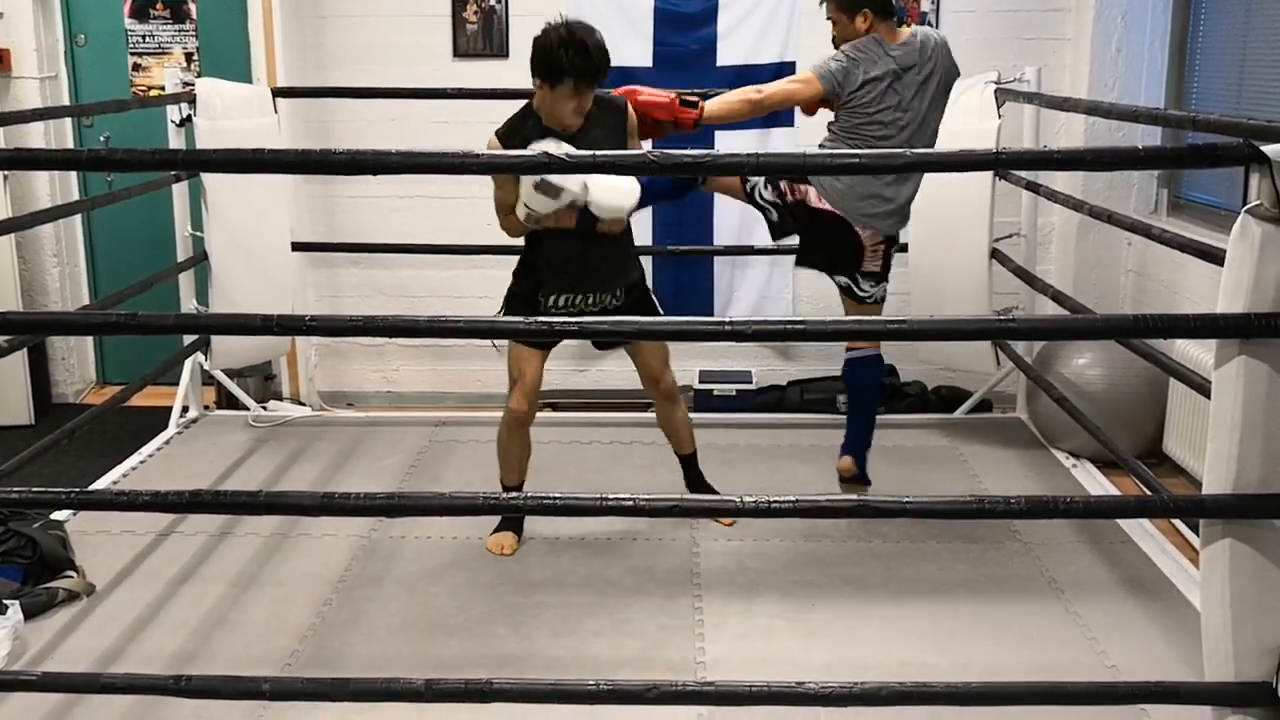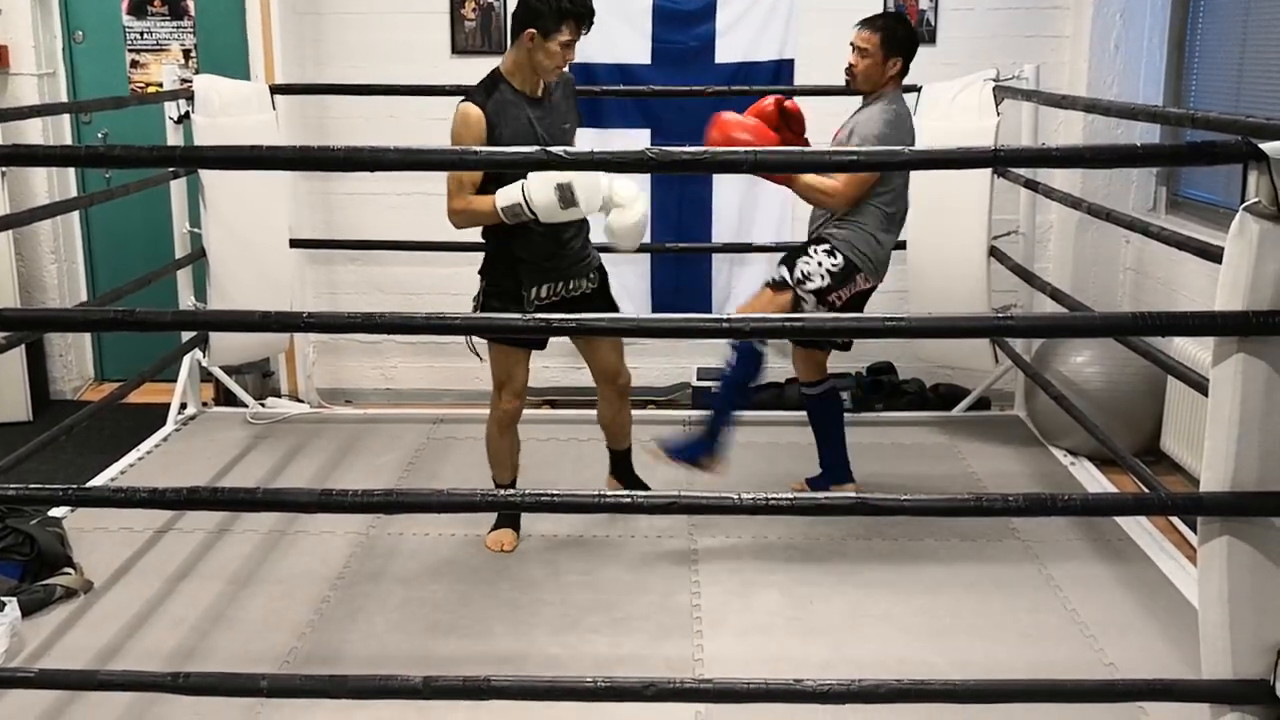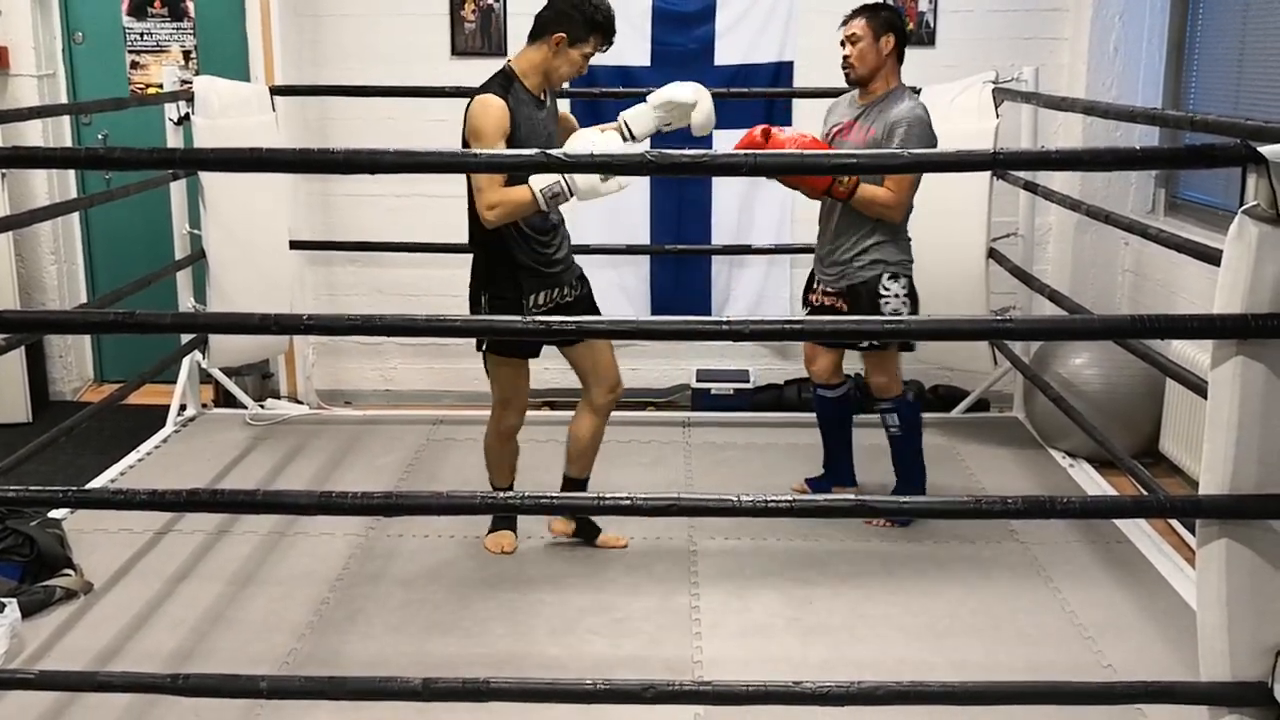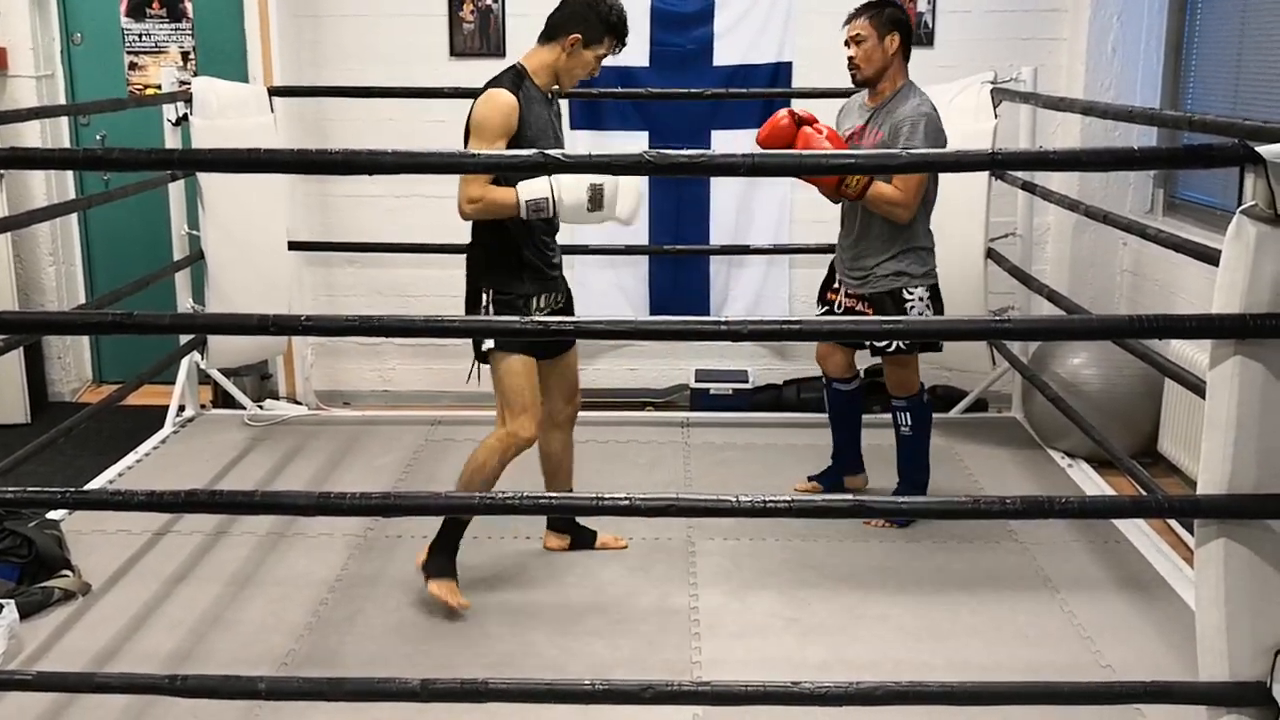
dt=0.3s
person 1, frame 1
left shoulder: (620, 114)
right shoulder: (509, 141)
right elbow: (510, 224)
left wrist: (614, 204)
right wrist: (539, 205)
left hip: (614, 270)
right hip: (543, 281)
left knee: (663, 385)
right knee: (520, 406)
left ankle: (697, 484)
right ankle: (512, 514)
person 1, frame 2
left shoulder: (561, 89)
right shoulder: (477, 111)
right elbow: (460, 209)
left wrist: (606, 187)
right wrist: (527, 198)
left hip: (577, 261)
right hip: (514, 277)
left knee: (616, 378)
right knee: (509, 403)
left ankle: (622, 473)
right ankle: (508, 510)
person 1, frame 3
left shoulder: (543, 95)
right shoulder: (492, 105)
left elbow: (579, 143)
right elbow: (490, 208)
left wrist: (647, 118)
right wrist: (565, 180)
left hip: (559, 272)
right hip: (507, 284)
left knee: (604, 387)
right knee: (508, 416)
left ankle: (569, 511)
right ankle: (503, 512)
person 1, frame 4
left shoulder: (546, 99)
right shoulder: (503, 100)
right elbow: (473, 200)
left wrist: (582, 187)
right wrist: (555, 192)
left hip: (543, 279)
right hip: (503, 286)
left knee: (564, 408)
right knee: (519, 427)
left ankle: (564, 527)
right ankle: (440, 557)
person 2, frame 1
left shoulder: (851, 64)
right shoulder: (935, 47)
left elbow: (762, 98)
left wrist: (689, 112)
left hip: (823, 192)
right hip: (879, 219)
right knee: (862, 337)
right ankle: (855, 457)
person 2, frame 2
left shoulder: (883, 122)
right shoulder: (881, 112)
left elbow: (837, 195)
right elbow: (830, 180)
right wrist: (792, 135)
left hip: (844, 255)
right hip: (843, 258)
left knee: (751, 320)
right knee: (810, 369)
left ankle: (708, 440)
right ankle: (837, 477)
person 2, frame 3
left shoulder: (909, 118)
right shoulder: (840, 107)
left elbow: (894, 207)
left wrist: (834, 182)
right wrist: (787, 157)
left hip: (878, 271)
right hip: (832, 264)
left knee: (884, 383)
right knee: (820, 367)
left ankle: (912, 489)
right ankle: (839, 477)
person 2, frame 4
left shoulder: (917, 116)
right shoulder: (851, 107)
left elbow: (903, 206)
right elbow: (838, 191)
left wrist: (844, 174)
right wrist: (808, 149)
left hip: (900, 276)
right hip: (850, 265)
left knee: (901, 382)
right knee: (832, 359)
left ankle: (913, 491)
right ankle: (846, 468)
